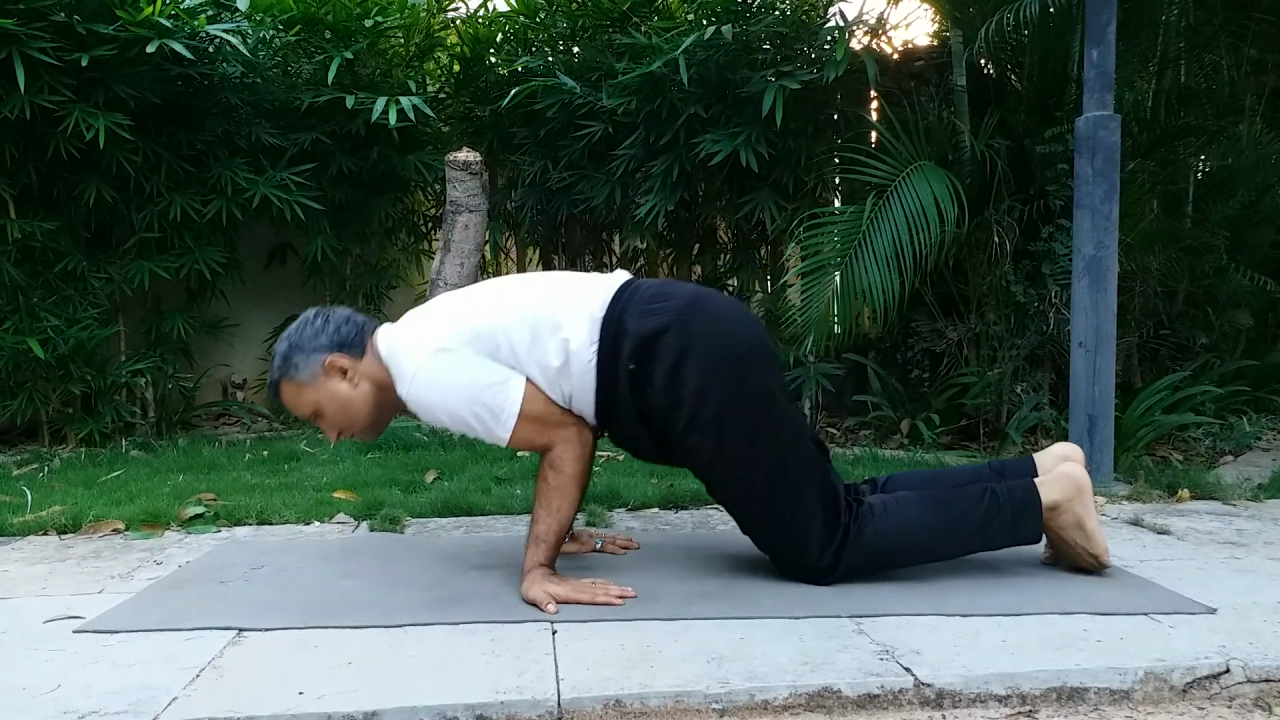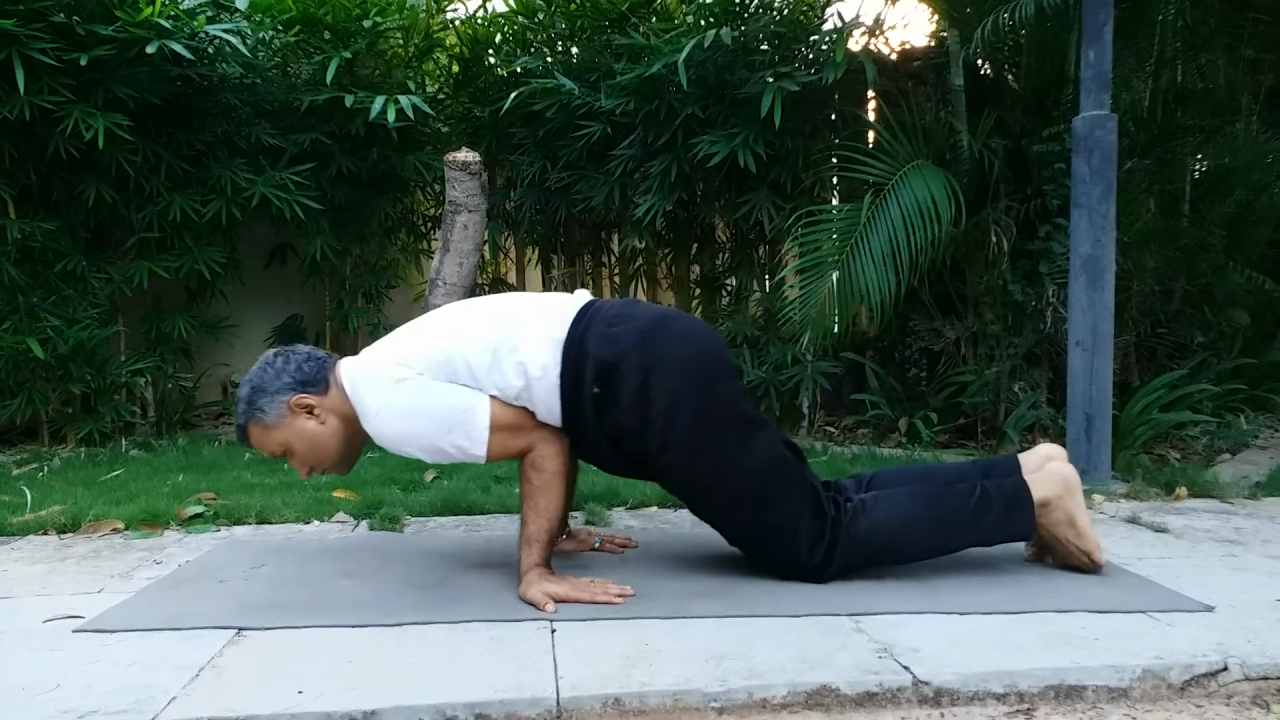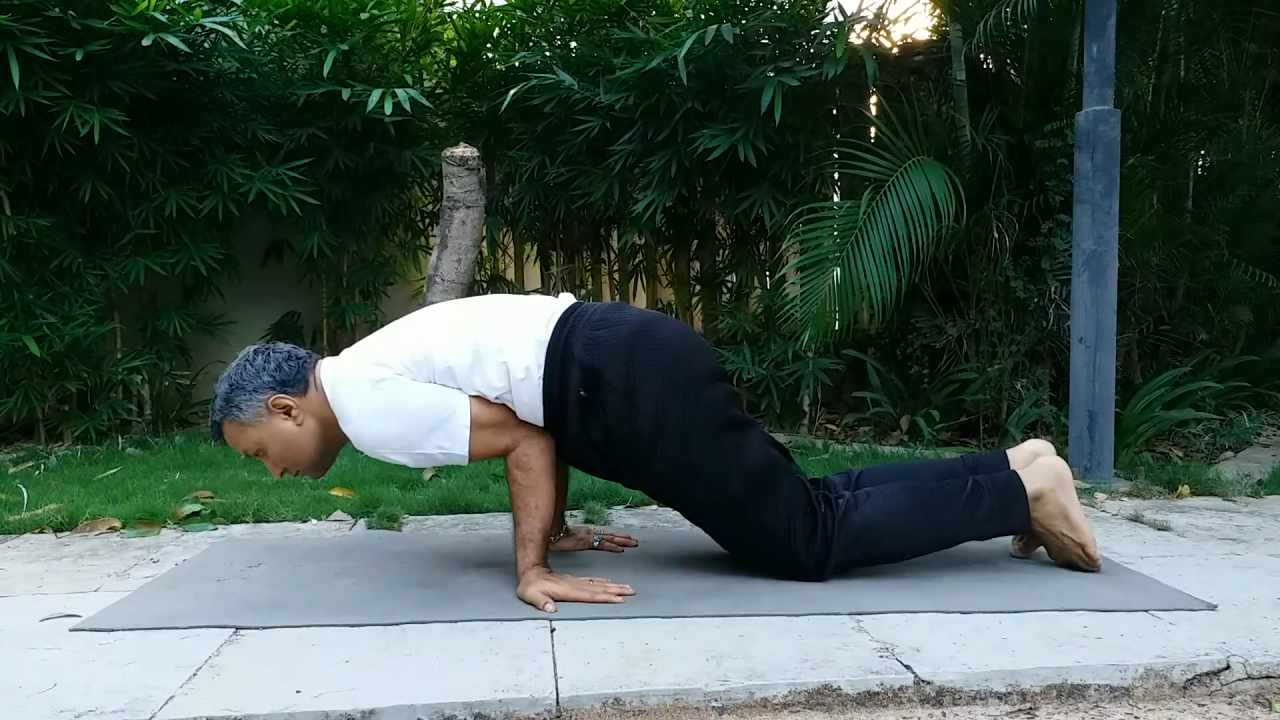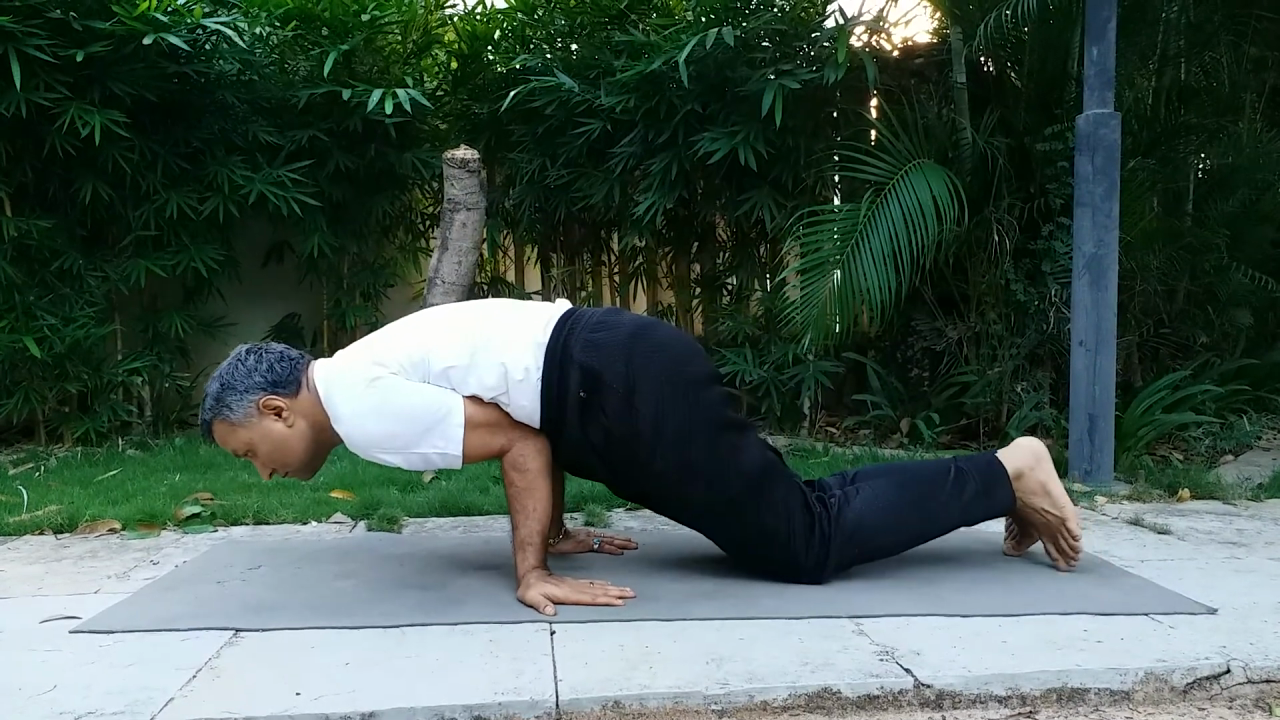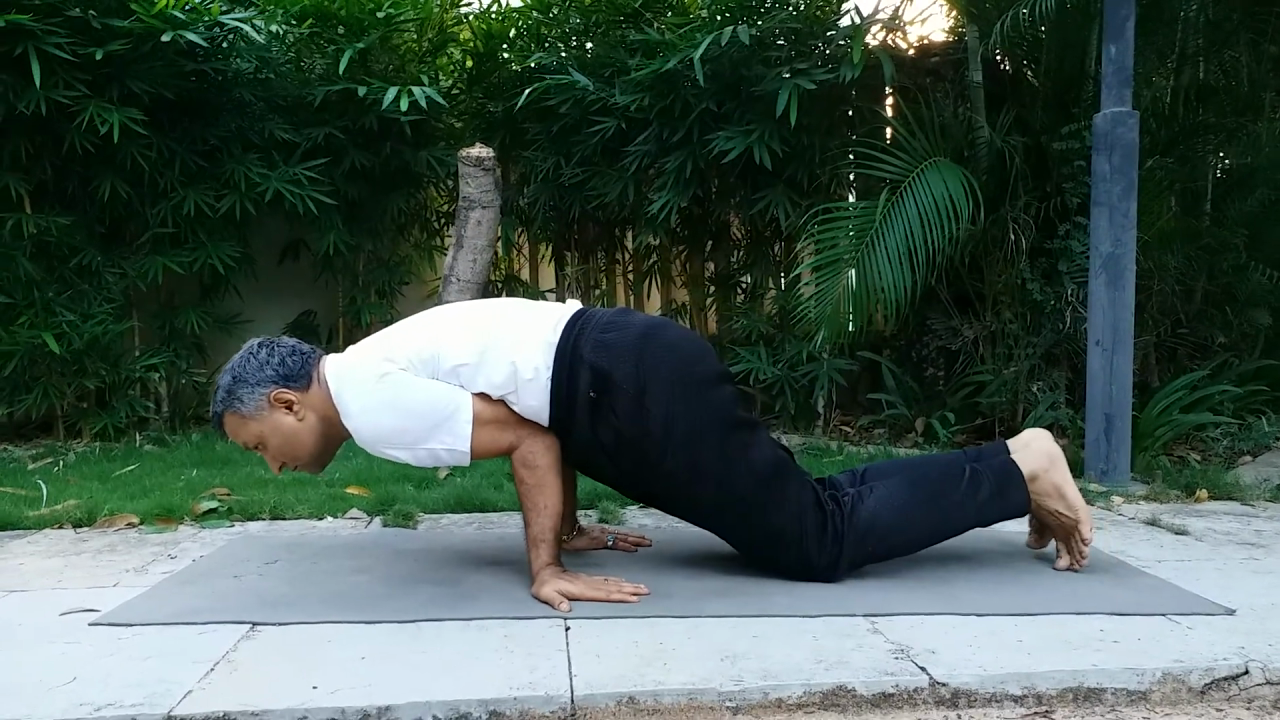
dt=0.3s
person 1, frame 1
left shoulder: (423, 370)
right shoulder: (427, 336)
left elbow: (565, 437)
right elbow: (564, 415)
left wrist: (537, 568)
right wrist: (556, 531)
left hip: (688, 359)
right hip: (697, 338)
left knee: (823, 546)
right knee: (826, 509)
left ankle: (1038, 498)
right ankle: (1037, 472)
person 1, frame 2
left shoulder: (385, 405)
right shoulder: (393, 372)
left elbow: (537, 440)
left wrist: (533, 570)
right wrist: (555, 531)
left hip: (649, 379)
right hip: (648, 359)
left knee: (816, 541)
right knee: (812, 505)
left ankle: (1031, 499)
right ankle: (1021, 472)
person 1, frame 3
left shoulder: (364, 407)
right shoulder: (376, 373)
left elbow: (520, 439)
left wrist: (531, 569)
right wrist: (553, 529)
left hip: (630, 383)
right hip: (627, 359)
left knee: (811, 539)
right knee: (803, 503)
left ankle: (1021, 490)
right ankle: (1010, 467)
person 1, frame 4
left shoulder: (358, 410)
right shoulder: (369, 375)
left elbow: (519, 441)
left wrist: (530, 574)
right wrist: (549, 533)
left hip: (628, 388)
right hip: (620, 372)
left knee: (809, 543)
right knee: (794, 509)
left ankle: (1005, 476)
right ankle: (999, 473)
person 1, frame 5
left shoulder: (369, 404)
right shoulder: (377, 371)
left elbow: (527, 439)
left wrist: (545, 569)
right wrist: (563, 529)
left hip: (637, 389)
right hip: (628, 370)
left knee: (821, 541)
right knee: (803, 508)
left ankle: (1017, 472)
right ankle: (1009, 465)
